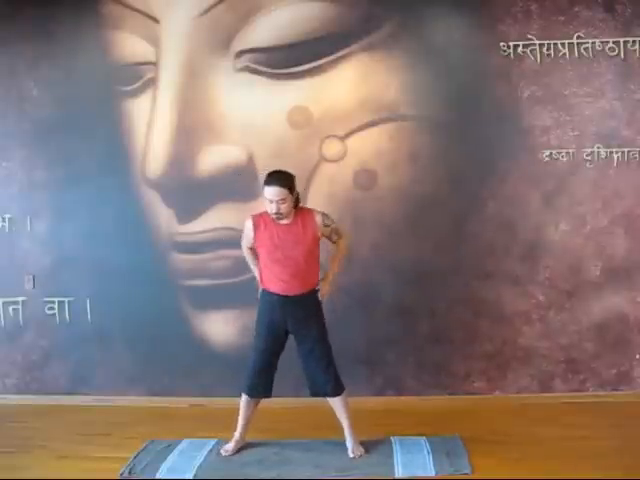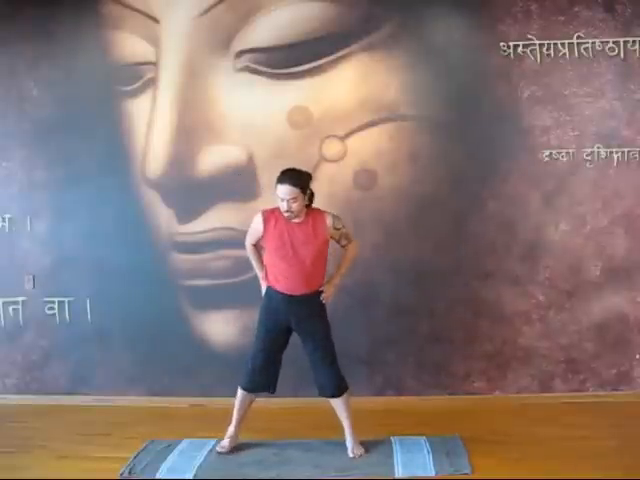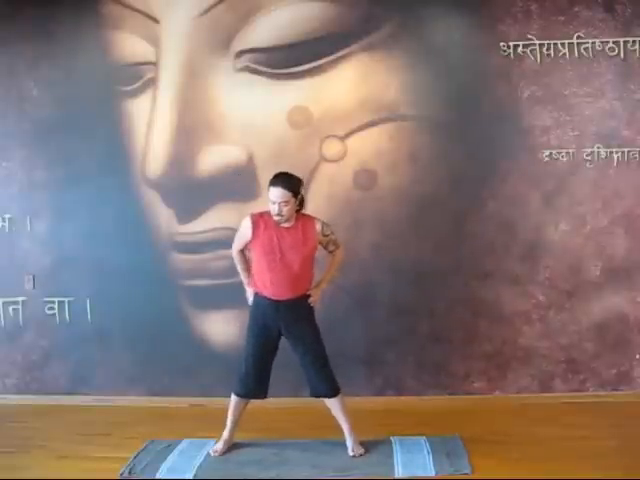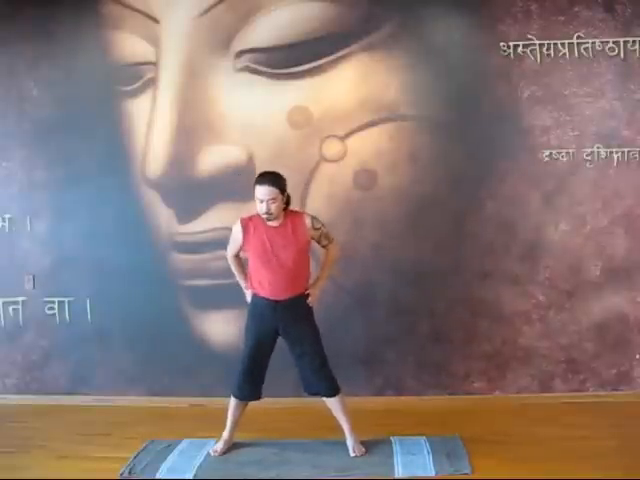
dt=0.2s
person 1, frame 1
left shoulder: (316, 219)
right shoulder: (254, 224)
left elbow: (341, 241)
right elbow: (247, 249)
left wrist: (329, 279)
left hip: (307, 304)
right hip: (272, 304)
left knee: (324, 370)
right knee: (258, 370)
left ankle: (349, 434)
right ankle: (239, 435)
person 1, frame 2
left shoulder: (326, 221)
right shoulder: (264, 219)
left elbow: (351, 246)
right elbow: (250, 245)
left wrist: (334, 282)
right wrist: (263, 278)
left hip: (311, 304)
right hip: (275, 302)
left knee: (328, 369)
right knee: (257, 368)
left ankle: (350, 435)
right ankle: (232, 431)
person 1, frame 3
left shoulder: (315, 227)
right shoulder: (252, 224)
left elbow: (338, 252)
right elbow: (237, 251)
left wrist: (320, 286)
right wrist: (248, 285)
left hip: (298, 308)
right hip: (263, 308)
left knee: (321, 371)
right knee: (250, 372)
left ankle: (349, 434)
right ankle: (227, 435)
person 1, frame 4
left shoulder: (305, 222)
right shoulder: (243, 227)
left elbow: (332, 247)
right elbow: (231, 256)
left wrist: (318, 285)
right wrist: (246, 288)
left hip: (297, 307)
right hip: (261, 308)
left knee: (319, 370)
right knee: (247, 372)
left ankle: (350, 434)
right ankle: (227, 435)
